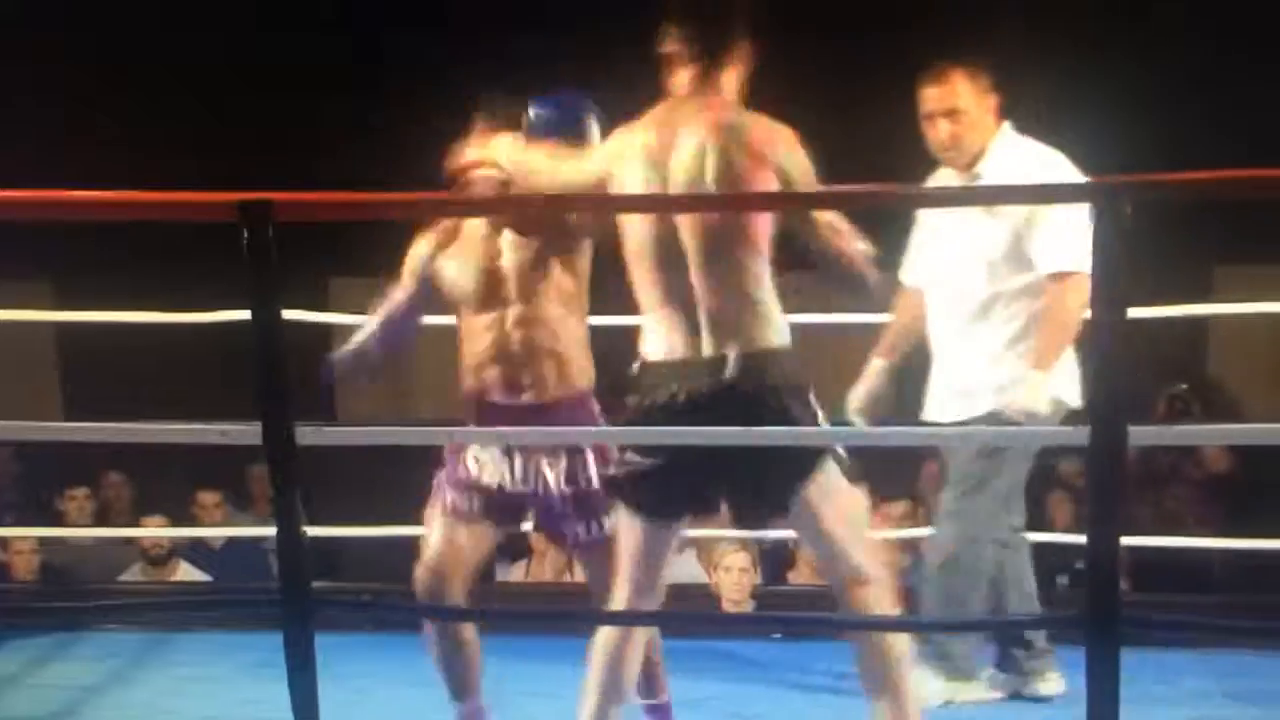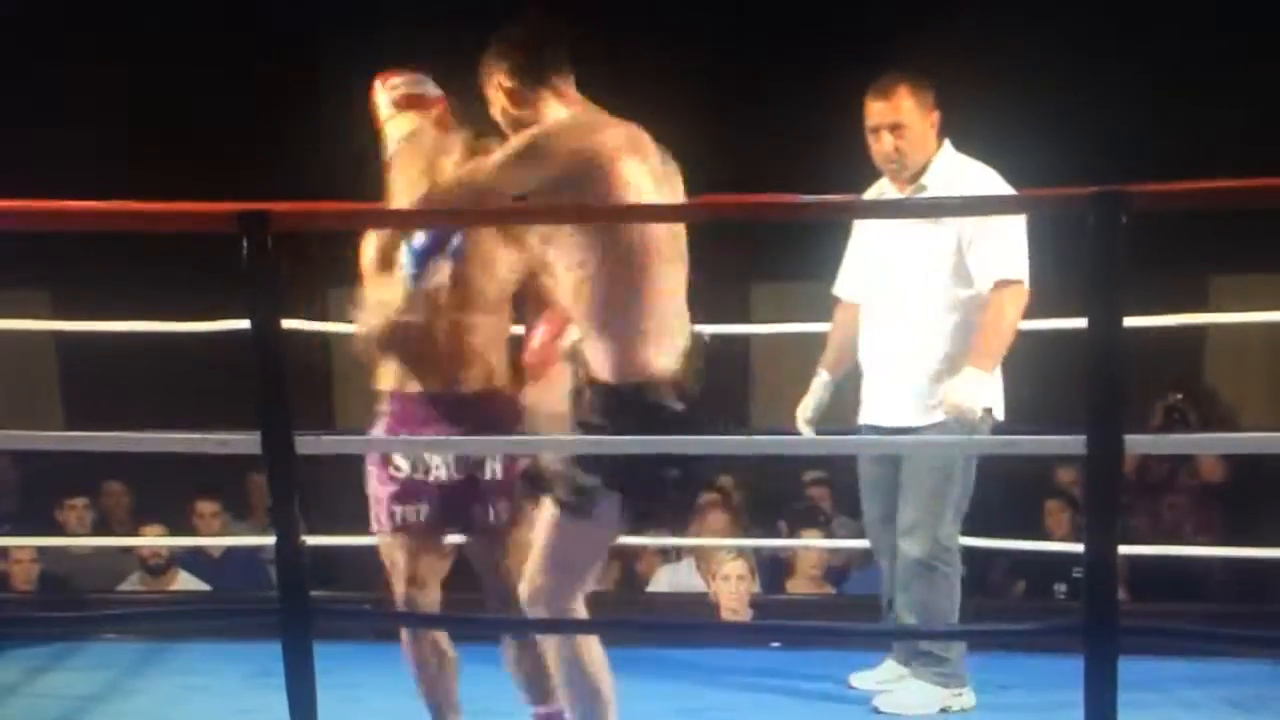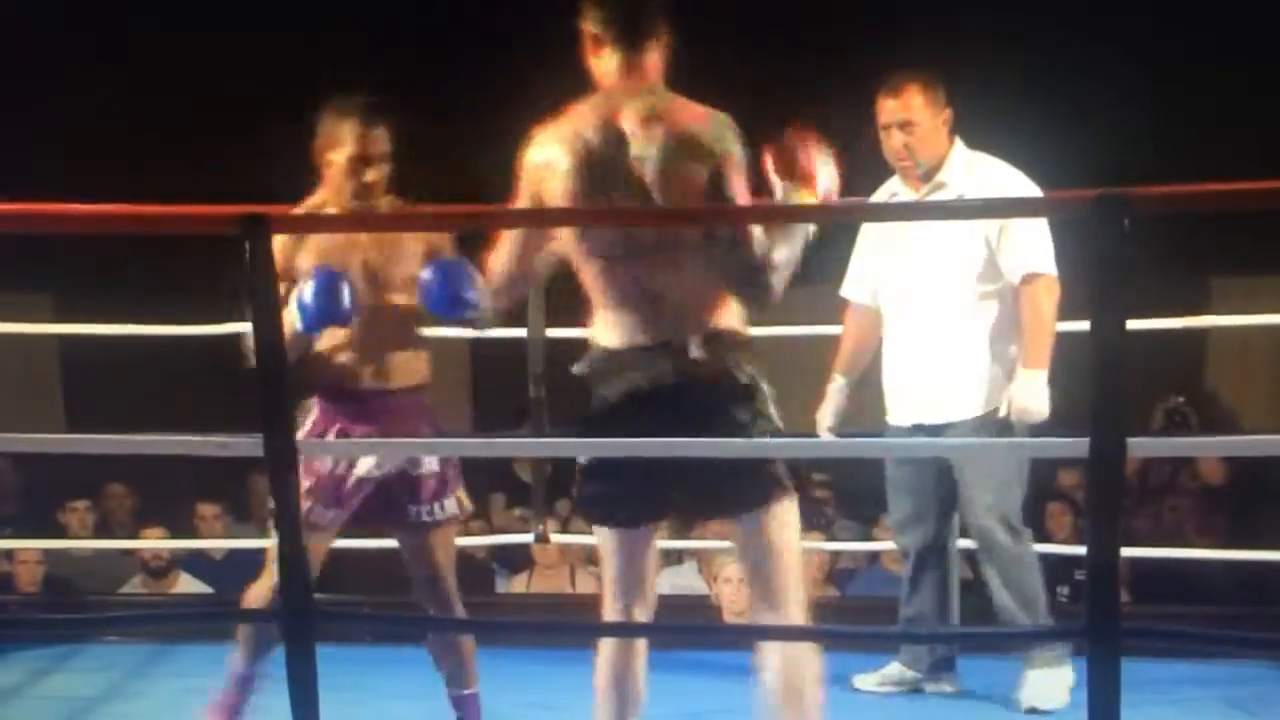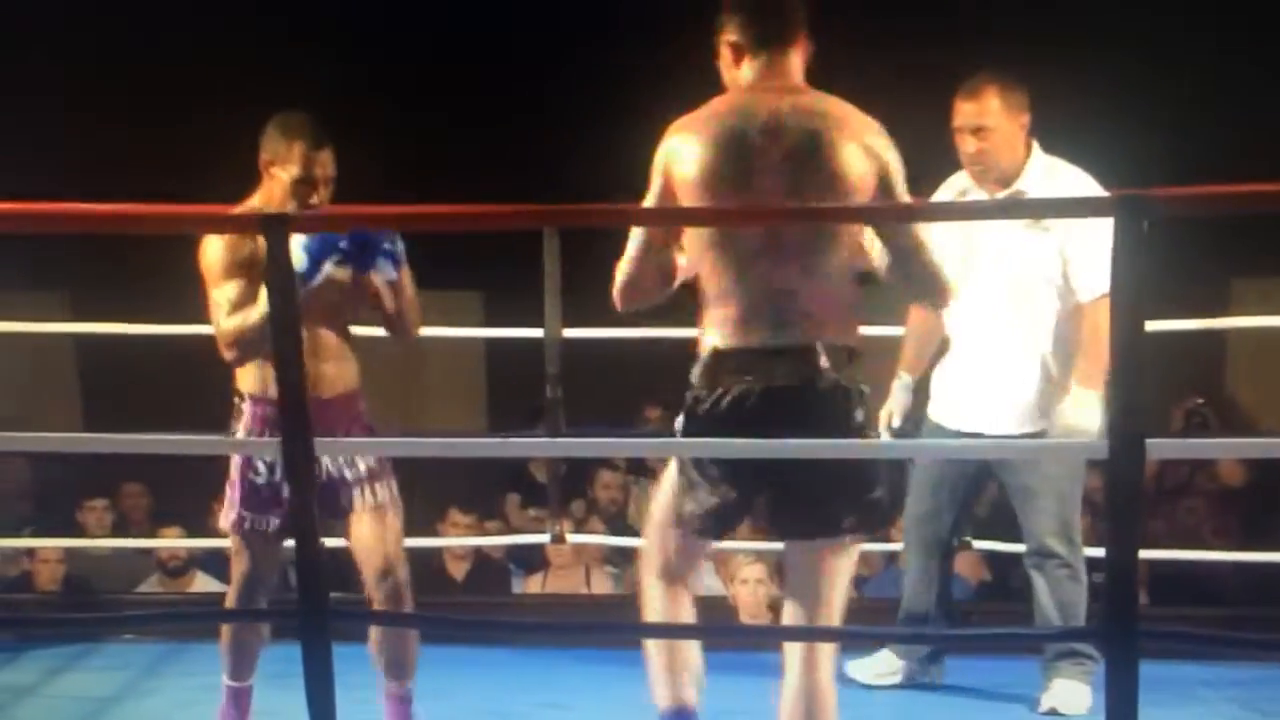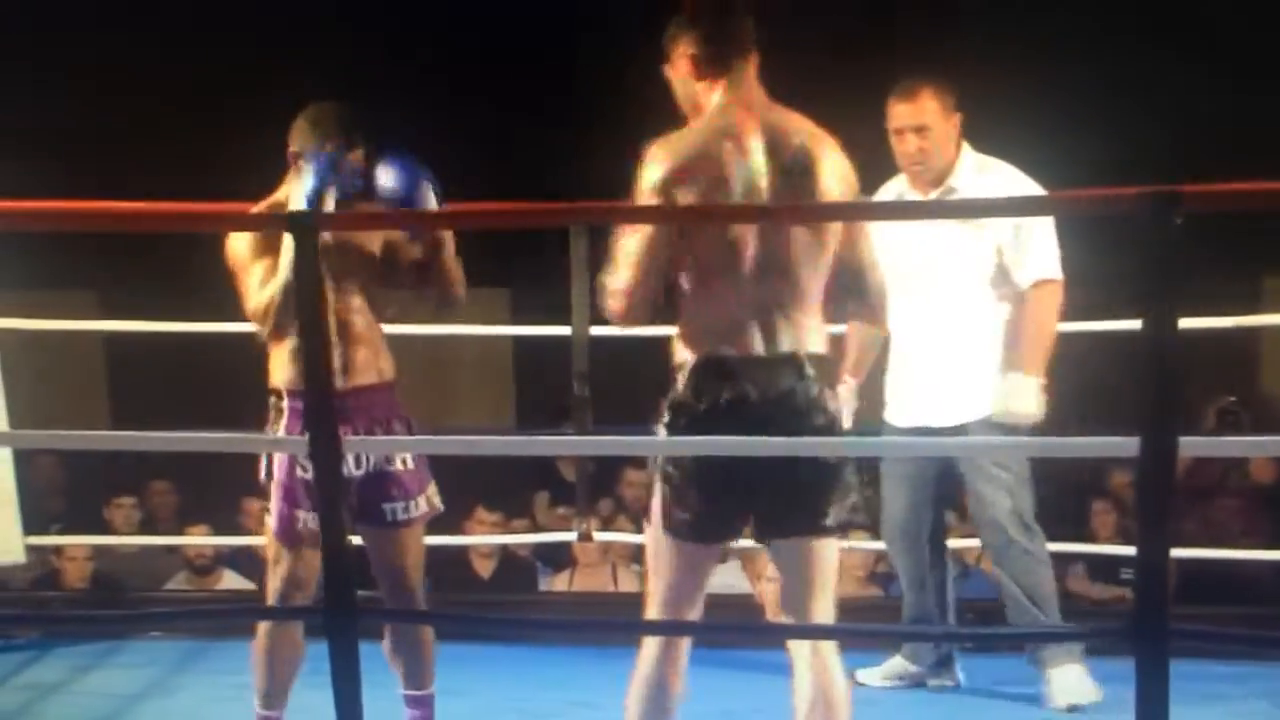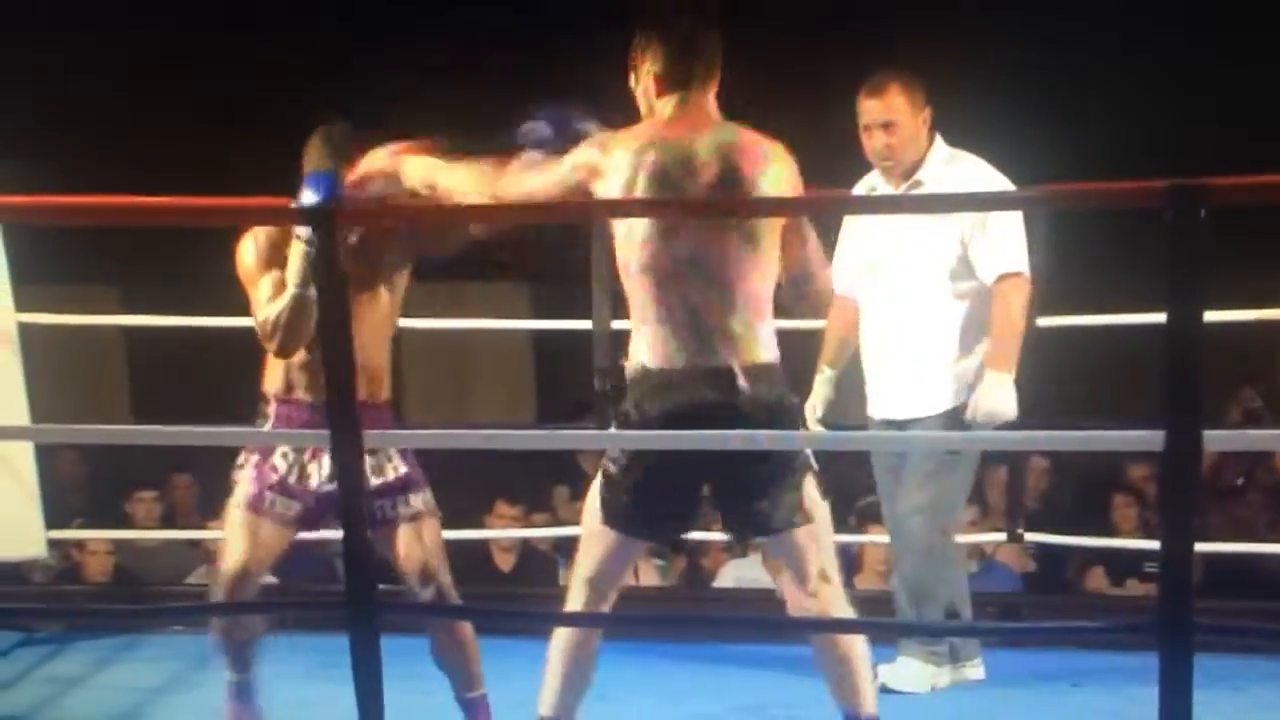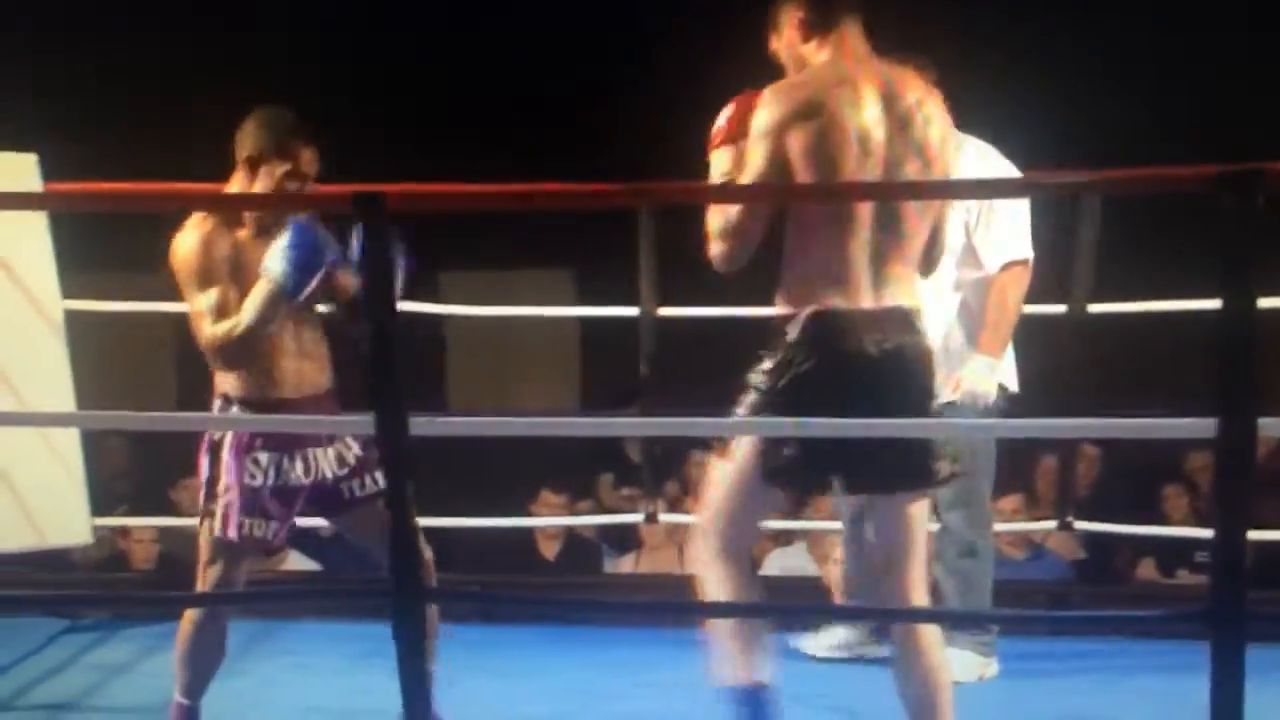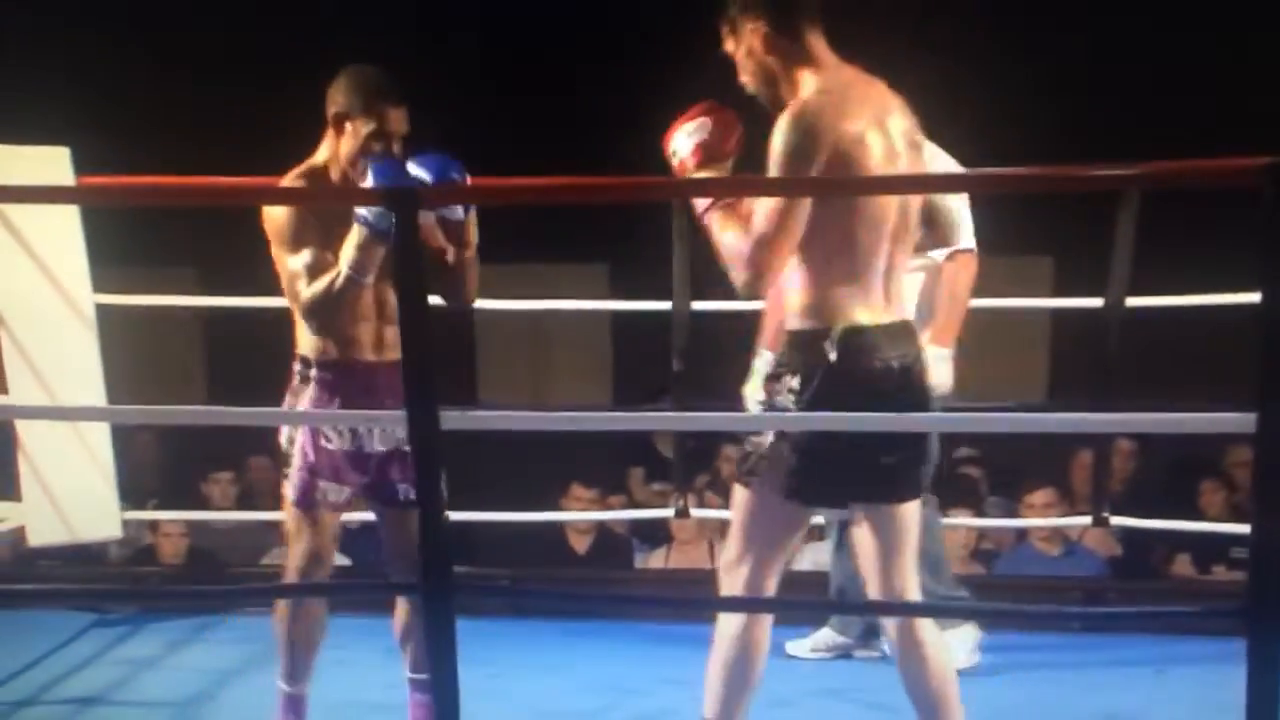
dt=0.5s
person 1, frame 1
left shoulder: (622, 148)
right shoulder: (766, 140)
left elbow: (546, 174)
right elbow: (854, 257)
left wrist: (502, 147)
left hip: (664, 390)
right hip: (759, 384)
left knee: (632, 601)
right knee: (866, 585)
person 1, frame 2
left shoulder: (555, 149)
right shoulder: (638, 148)
left elbow: (439, 201)
left hip: (632, 400)
right hip: (661, 383)
left knee: (545, 601)
right knee: (540, 421)
person 1, frame 3
left shoulder: (547, 148)
right shoulder: (705, 130)
left elbow: (503, 287)
right elbow: (758, 282)
right wrist: (803, 207)
left hip: (623, 383)
right hip: (715, 375)
left knee: (624, 615)
right knee: (780, 603)
person 1, frame 4
left shoulder: (686, 139)
right shoulder: (861, 135)
left elbow: (629, 293)
right elbow: (933, 290)
left hip: (728, 389)
right hip: (826, 393)
left knee: (664, 573)
right knee: (813, 639)
person 1, frame 5
left shoulder: (677, 156)
right shoulder: (828, 153)
left elbow: (624, 305)
left wrist: (633, 225)
left hip: (714, 398)
right hip: (804, 398)
left knee: (668, 622)
right knee: (812, 632)
person 1, frame 6
left shoulder: (611, 156)
right shoulder: (772, 161)
left elbow: (504, 189)
right elbow: (818, 289)
left wrist: (402, 165)
left hip: (661, 404)
right hip: (759, 401)
left knee: (587, 595)
right knee: (820, 593)
person 1, frame 7
left shoulder: (789, 103)
right shoulder: (928, 105)
left elbow: (726, 248)
left wrist: (724, 164)
left hip: (819, 346)
right hip: (901, 349)
left knee: (718, 544)
right knee: (907, 591)
person 1, frame 8
left shoulder: (808, 119)
right shoulder: (891, 106)
left elbow: (753, 272)
right elbow: (931, 230)
left wrist: (707, 191)
left hip: (830, 364)
right hip: (896, 357)
left knee: (746, 577)
right knee: (900, 593)
person 2, frame 1
left shoulder: (562, 219)
right shoulder: (442, 239)
right elbow: (398, 308)
right wrist: (365, 345)
left hip: (568, 426)
right hip: (489, 431)
right knee: (436, 586)
person 2, frame 2
left shoulder: (513, 243)
right shoulder: (388, 242)
right elbow: (374, 340)
right wrist: (410, 285)
left hip: (489, 421)
right hip: (410, 427)
left knee: (514, 595)
right knee: (417, 598)
person 2, frame 3
left shoulder: (420, 227)
right shoulder: (291, 239)
left elbow: (463, 304)
left wrist: (462, 300)
right wrist: (293, 330)
left hip: (410, 418)
right hip: (335, 421)
left knee: (438, 586)
right knee: (287, 577)
person 2, frame 4
left shoulder: (345, 234)
right shoulder: (229, 242)
left elbow: (407, 326)
right elbow: (232, 342)
left wrist: (393, 270)
right wrist: (290, 281)
left hip: (344, 422)
right hip: (269, 427)
left knee: (388, 578)
right knee: (251, 585)
person 2, frame 5
left shoulder: (374, 218)
right shoulder: (256, 230)
left elbow: (451, 291)
right elbow: (273, 323)
left wrist: (432, 220)
right wrist: (301, 229)
left hip: (379, 414)
right hip: (305, 422)
left knee: (405, 587)
right knee: (290, 591)
person 2, frame 6
right shoulder: (263, 246)
right elbow: (280, 336)
right wrist: (308, 242)
left hip: (370, 433)
right hip: (292, 432)
left knee: (433, 583)
right knee: (236, 578)
person 2, frame 7
left shoulder: (302, 232)
right shoulder: (201, 240)
right elbow: (223, 349)
right wrist: (274, 285)
left hip: (326, 424)
right hip: (253, 435)
left knee: (412, 561)
right knee: (217, 592)
person 2, frame 8
left shoulder: (397, 190)
right shoulder: (293, 203)
left elbow: (458, 290)
right elbow: (318, 311)
left wrist: (460, 223)
right wrist: (367, 228)
left hip: (399, 397)
right hip: (330, 399)
left knee: (415, 565)
right knee: (307, 566)
person 3, frame 1
left shoulder: (1040, 173)
right shoulder: (938, 189)
left elbow: (1074, 279)
right elbow: (916, 290)
left wrist: (1042, 371)
right wrist: (878, 367)
left hip: (1014, 389)
right hip: (958, 390)
left knee: (966, 526)
right knee: (991, 526)
left ankle: (950, 665)
right ankle: (1029, 662)
person 3, frame 2
left shoulder: (978, 190)
right shoulder: (873, 203)
left elbow: (1009, 290)
right elbow: (853, 304)
left wrist: (977, 373)
right wrist: (823, 380)
left hip: (945, 405)
right hip: (881, 403)
left knee: (926, 540)
right knee: (890, 538)
right ankle: (911, 655)
person 3, frame 3
left shoulder: (997, 186)
right shoulder: (882, 206)
left elbow: (1039, 283)
right elbow: (865, 306)
left wrist: (1033, 371)
right wrist: (839, 384)
left hip: (982, 400)
right hip: (909, 404)
left knee: (995, 527)
right knee: (917, 536)
left ankle: (1045, 657)
right ankle: (926, 657)
person 3, frame 4
left shoulder: (1074, 195)
right shoulder: (948, 199)
left elbow: (1099, 302)
right elbow: (929, 302)
left wrist: (1086, 390)
right wrist: (904, 382)
left hip: (1040, 412)
right hip: (955, 405)
left knee: (1052, 544)
right knee: (924, 528)
right ankle: (915, 650)
person 3, frame 5
left shoulder: (1005, 190)
right shoulder: (884, 204)
left elbow: (1044, 287)
left wrist: (1026, 375)
right wrist: (848, 381)
left hip: (986, 400)
right hip: (909, 403)
left knee: (1008, 527)
right knee: (906, 531)
left ankle: (1059, 657)
right ankle: (928, 654)
person 3, frame 6
left shoulder: (974, 186)
right shoulder: (863, 197)
left elbow: (1011, 284)
right elbow: (848, 296)
left wrist: (999, 373)
right wrist: (826, 375)
left hip: (950, 393)
right hip: (887, 396)
left knee: (920, 522)
right knee: (911, 527)
left ankle: (926, 651)
right ankle: (957, 648)
person 3, frame 7
left shoulder: (981, 171)
left elbow: (1014, 268)
left wrist: (986, 358)
left hip: (956, 380)
left knee: (959, 509)
left ankle: (971, 643)
right ankle: (862, 625)
person 3, frame 8
left shoulder: (928, 166)
left elbow: (960, 260)
right elbow: (789, 278)
left wrist: (941, 350)
right wrist: (765, 357)
left ankle: (948, 619)
right ankle: (854, 622)
